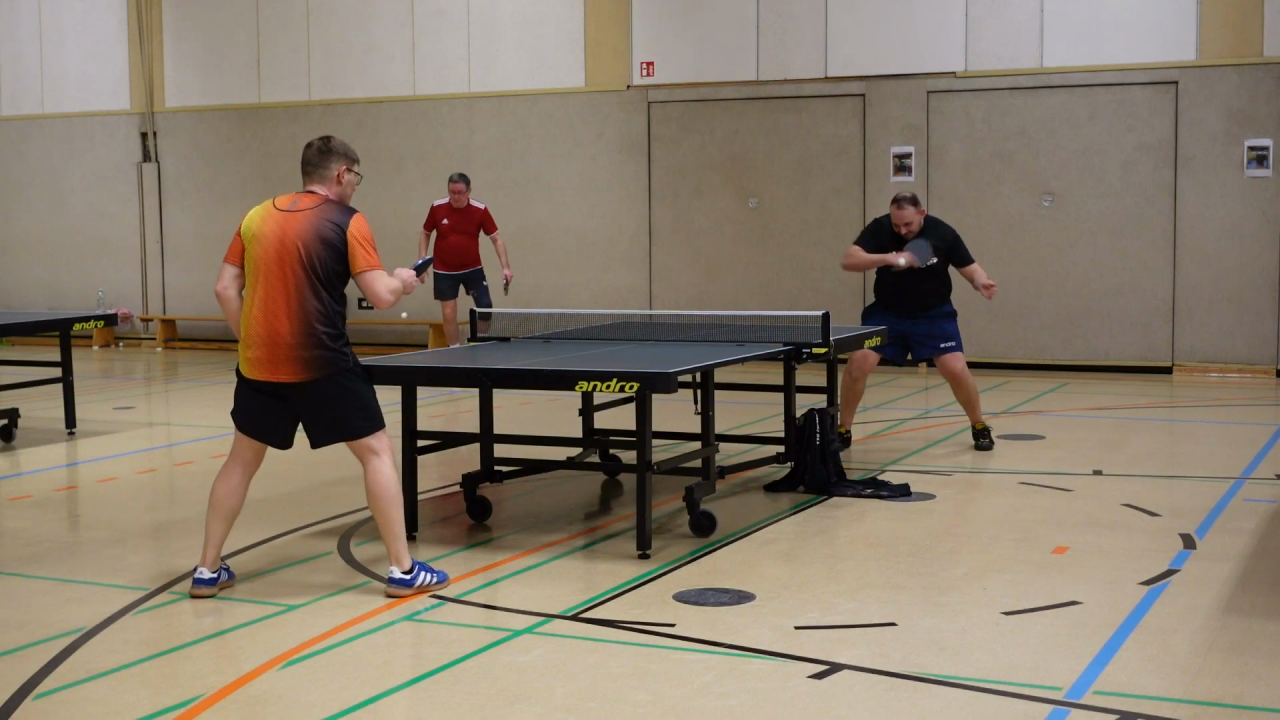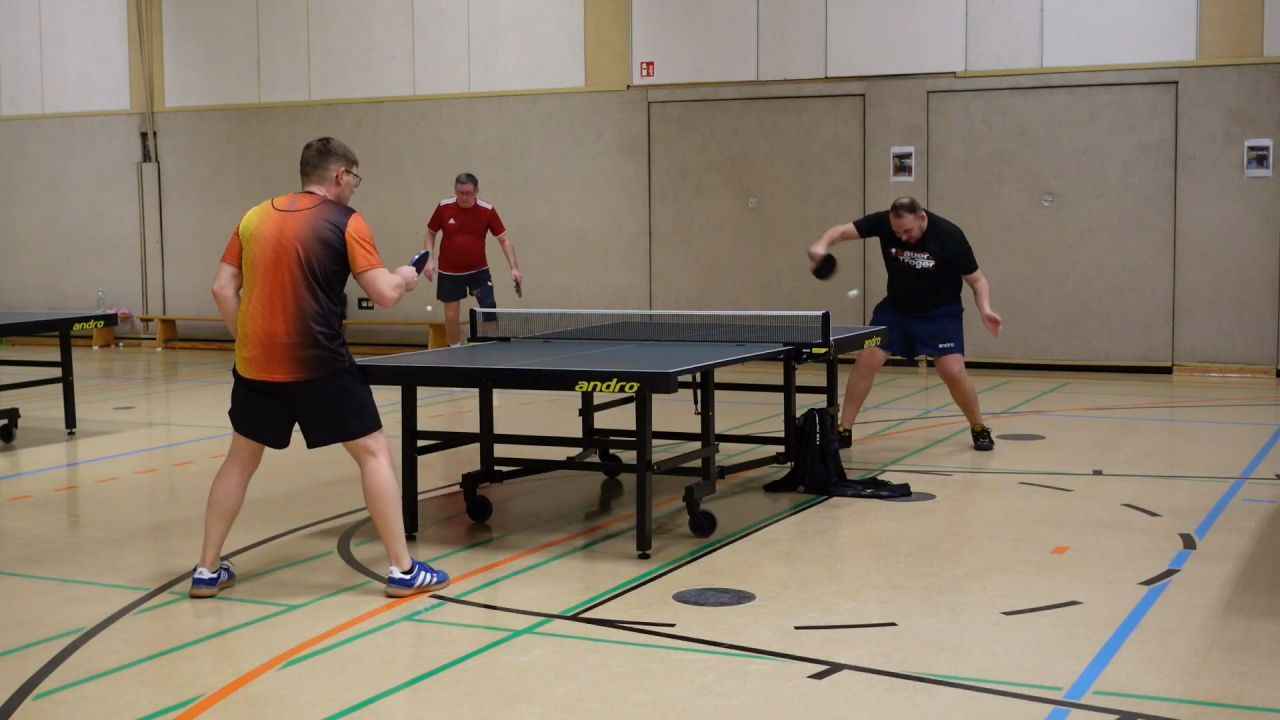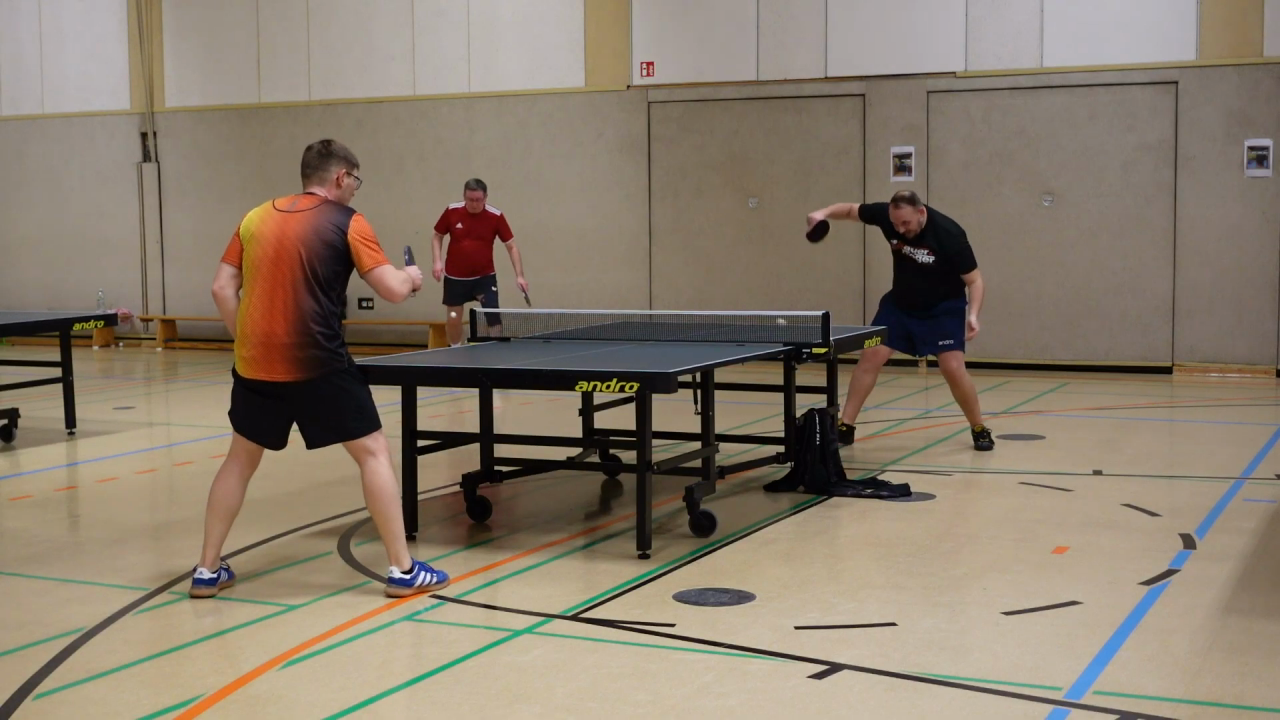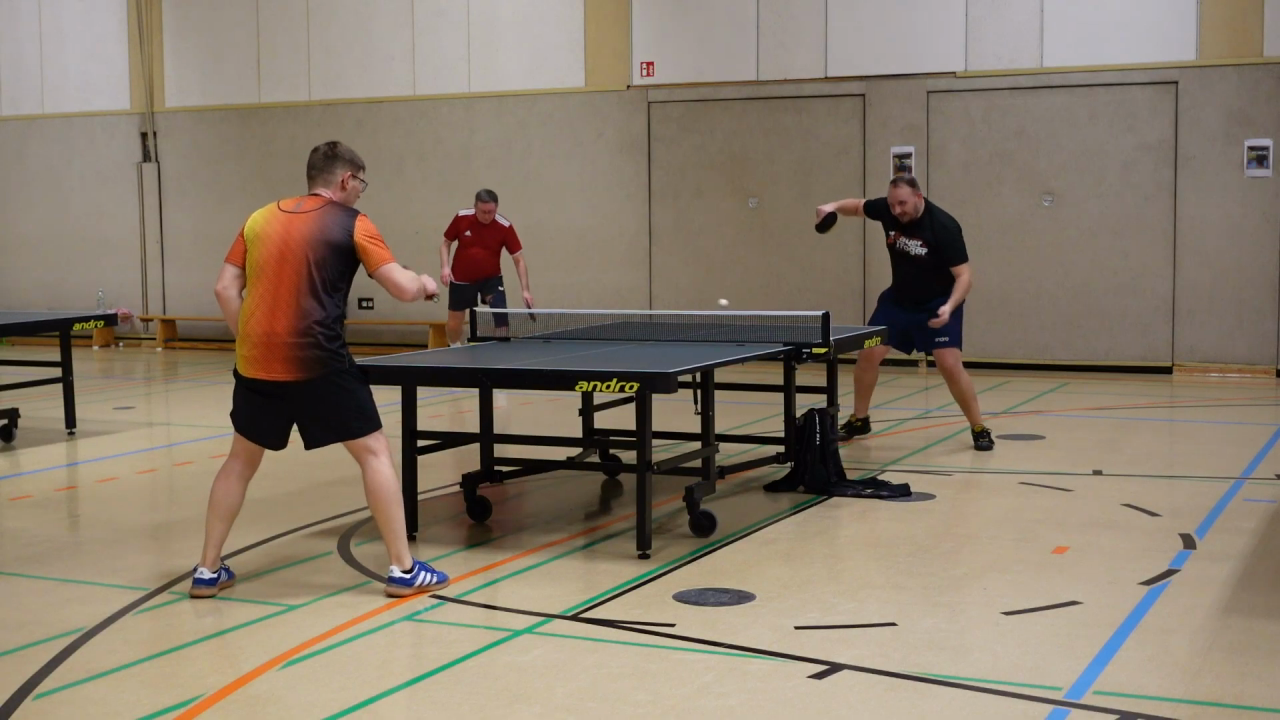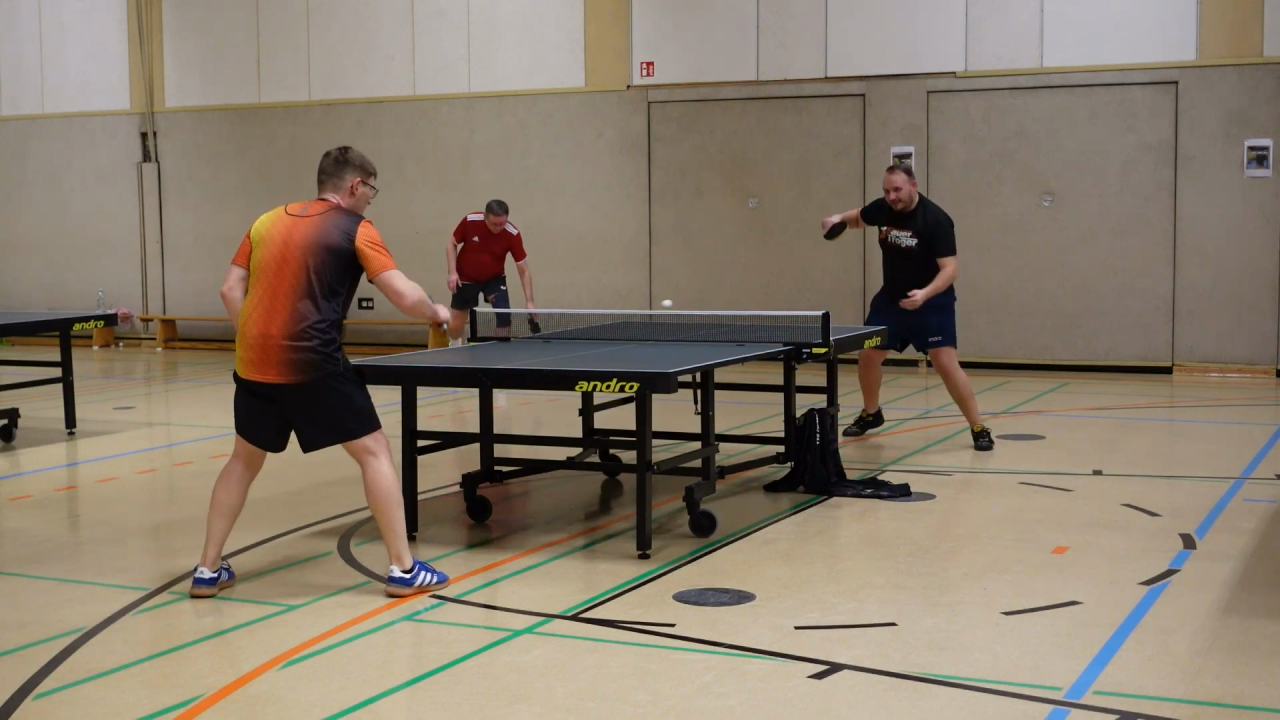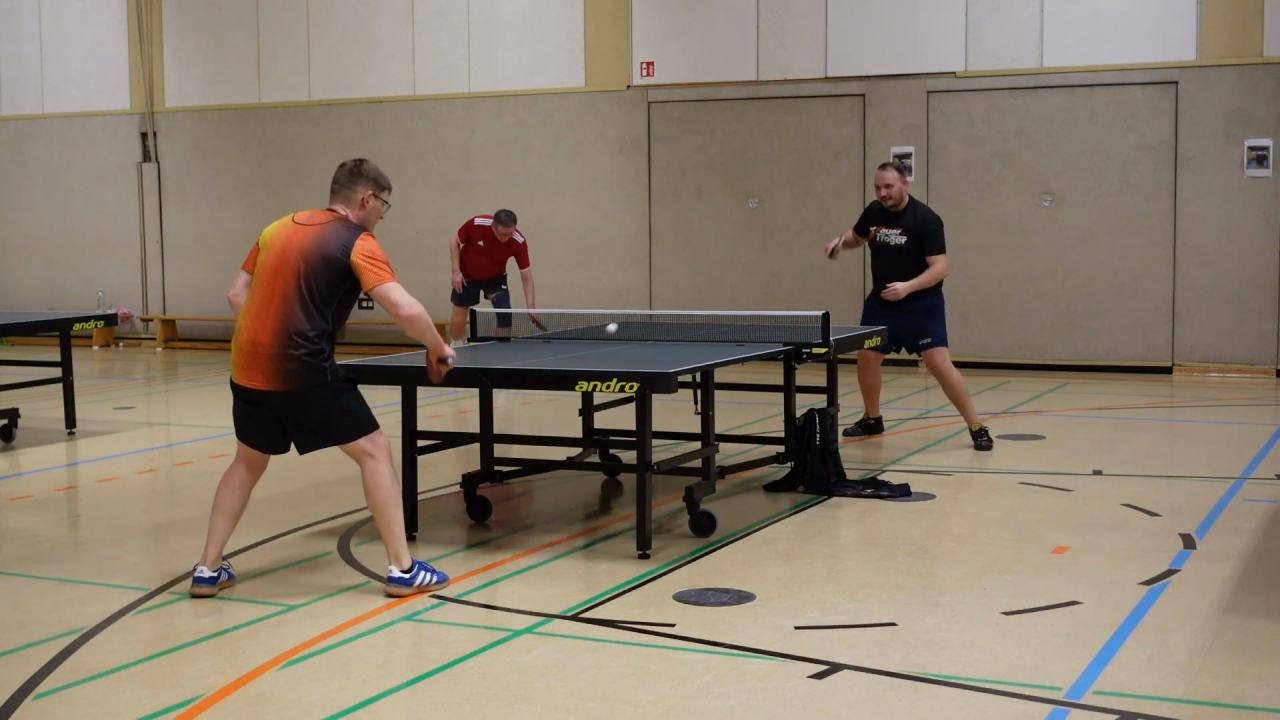
dt=0.1s
person 1, frame 1
left shoulder: (256, 216)
right shoulder: (347, 222)
left elbow: (225, 289)
right elbow: (382, 296)
right wrist: (403, 280)
left hip: (258, 364)
right hip: (322, 363)
left knee: (240, 461)
right knee: (377, 453)
left ankle: (207, 569)
right ankle: (402, 569)
person 1, frame 2
left shoulder: (254, 217)
right shoulder: (345, 221)
left elbow: (222, 289)
right elbow: (385, 294)
right wrist: (405, 276)
left hip: (255, 365)
right hip: (318, 363)
left knee: (240, 460)
right knee: (374, 453)
left ankle: (207, 570)
right ankle: (402, 569)
person 1, frame 3
left shoulder: (255, 218)
right shoulder: (347, 222)
left elbow: (222, 289)
right elbow: (393, 291)
right wrist: (410, 275)
left hip: (255, 364)
right hip: (317, 363)
left knee: (239, 461)
right knee: (373, 453)
left ankle: (207, 570)
right ankle: (403, 569)
person 1, frame 4
left shoulder: (260, 218)
right shoulder: (352, 223)
left elbow: (226, 288)
right elbow: (404, 289)
right wrist: (426, 284)
left hip: (255, 363)
right hip: (316, 363)
left knee: (240, 461)
right knee: (375, 452)
left ankle: (208, 569)
right ankle: (403, 569)
person 1, frame 5
left shoulder: (267, 221)
right shoulder: (355, 228)
left elbow: (231, 289)
right elbow: (405, 297)
right wrist: (435, 310)
left hip: (254, 365)
right hip: (313, 365)
left knee: (243, 462)
right knee: (375, 453)
left ankle: (208, 569)
right ankle: (403, 569)
person 1, frame 6
left shoulder: (279, 228)
right shoulder: (357, 243)
left elbow: (237, 295)
right elbow: (406, 310)
right wrist: (439, 348)
left hip: (247, 368)
right hip: (303, 371)
left knee: (247, 463)
right knee: (375, 451)
left ankle: (207, 569)
right ankle: (402, 569)
person 2, frame 1
left shoulder: (942, 233)
right shoulder: (880, 228)
left elbow: (971, 270)
right elbow: (849, 260)
left wrist: (982, 283)
right wrist: (887, 259)
left hip: (934, 313)
right hip: (887, 311)
left knee: (956, 370)
right knee: (858, 361)
left ankle: (980, 427)
right ankle: (842, 431)
person 2, frame 2
left shoulder: (949, 236)
right shoulder: (885, 223)
left elbow: (976, 279)
right elbow: (845, 229)
left wrist: (986, 310)
right wrist: (822, 245)
left hip: (941, 313)
right hip: (896, 309)
left knee: (953, 371)
right knee: (866, 361)
left ankle: (980, 429)
right ankle: (843, 430)
person 2, frame 3
left shoulder: (949, 233)
right shoulder: (886, 214)
left elbow: (974, 280)
right elbow: (851, 210)
left wrist: (972, 315)
right wrist: (824, 213)
left hip: (942, 308)
right hip: (900, 304)
left knee: (954, 368)
right knee: (870, 357)
left ankle: (979, 429)
right ankle: (845, 426)
person 2, frame 4
left shoulder: (944, 226)
right shoulder: (887, 210)
left elbow: (964, 275)
right elbow: (858, 206)
left wrist: (949, 307)
right wrist: (833, 207)
left hip: (936, 303)
right hip: (899, 299)
left knee: (950, 364)
right knee: (869, 353)
left ankle: (979, 429)
right ankle: (859, 420)
person 2, frame 5
left shoulder: (936, 219)
right shoulder: (883, 208)
left elbow: (949, 269)
right elbow: (857, 219)
left wrist: (925, 294)
right wrist: (838, 218)
left hip: (932, 302)
right hip: (891, 299)
left knee: (946, 364)
right knee: (868, 355)
left ankle: (979, 428)
right ankle: (871, 413)
person 2, frame 6
left shoulder: (925, 219)
right shoulder: (873, 212)
left elbow: (940, 267)
right elbow: (855, 238)
left wrist: (907, 287)
right wrist: (838, 242)
left hip: (921, 303)
right hip: (881, 302)
left knee: (940, 364)
right knee: (867, 359)
left ankle: (977, 428)
right ankle: (872, 419)
